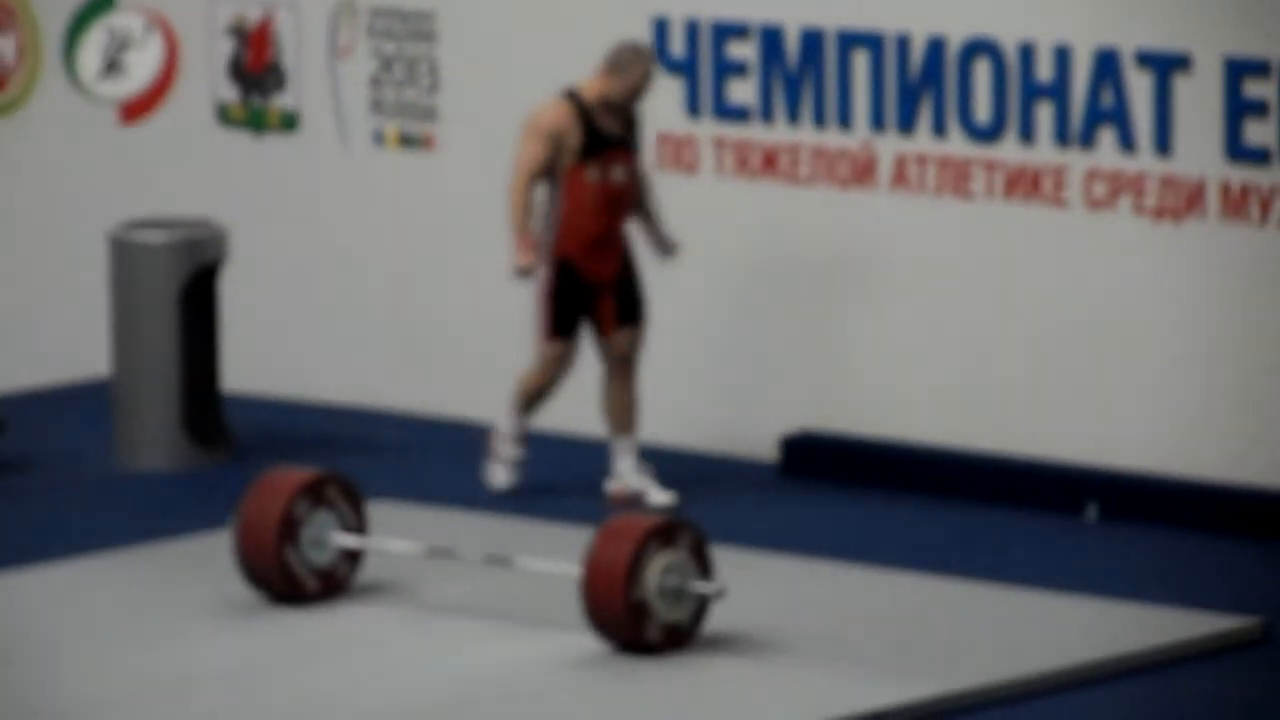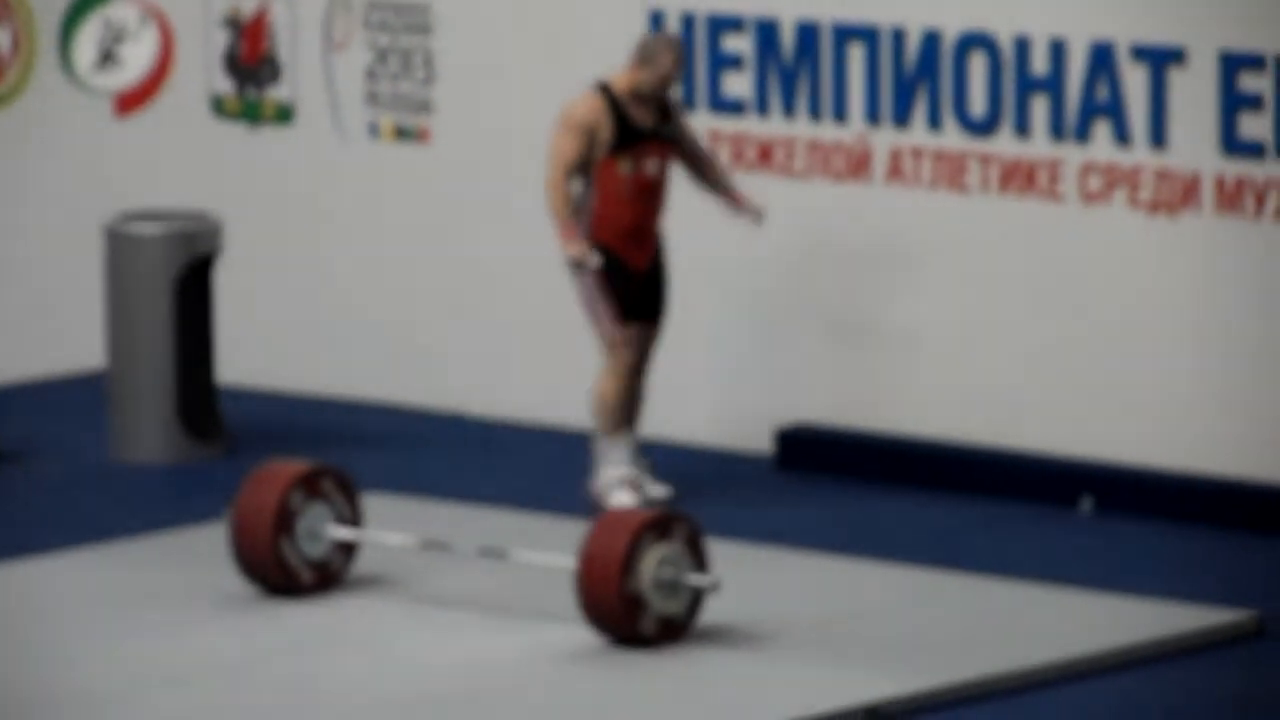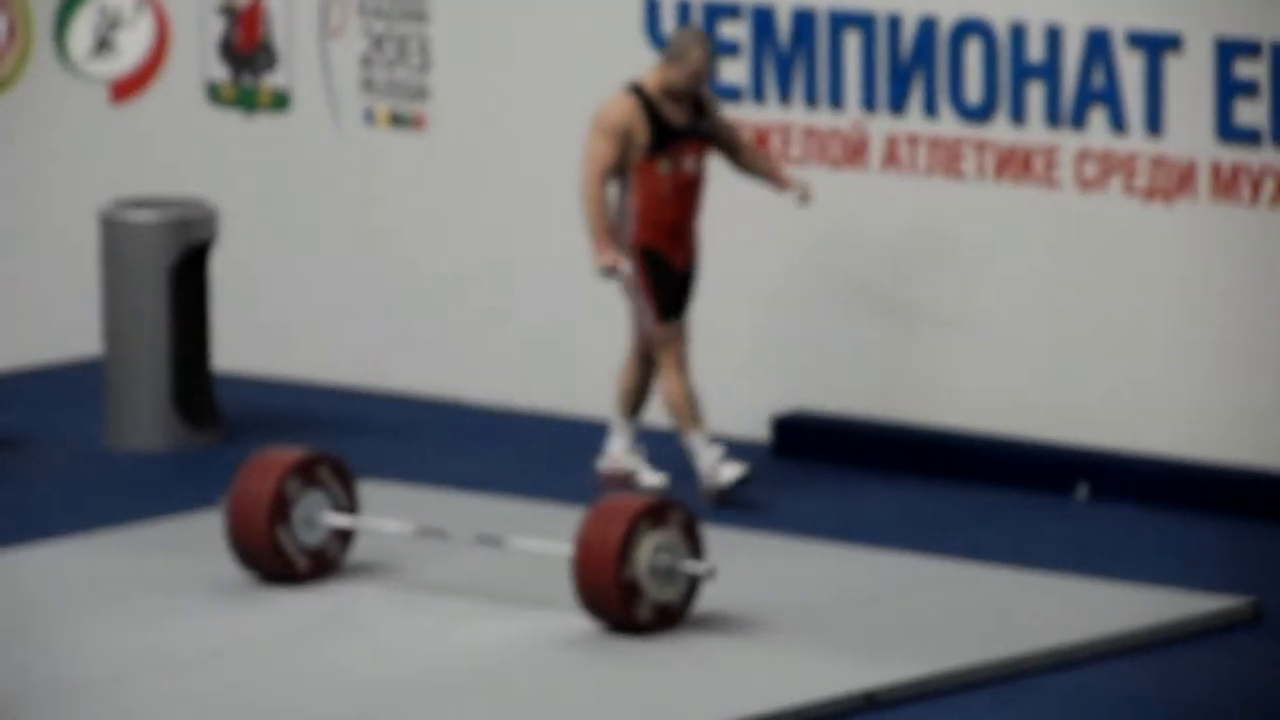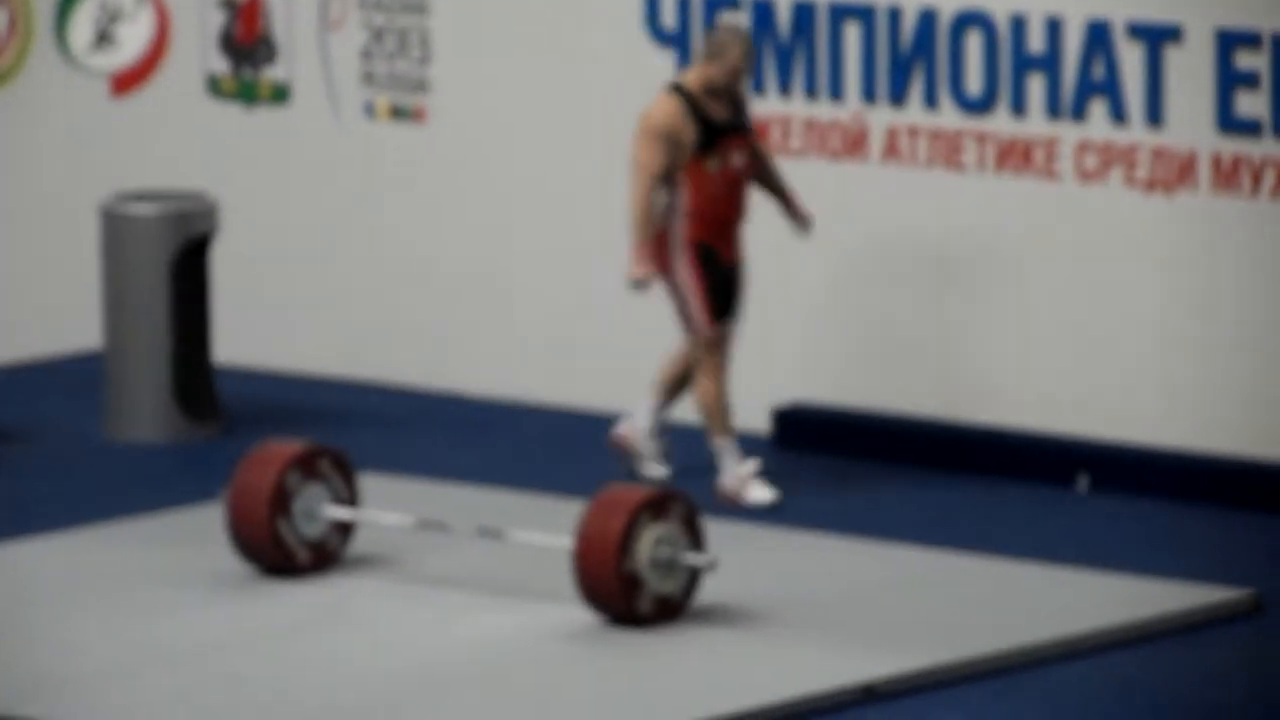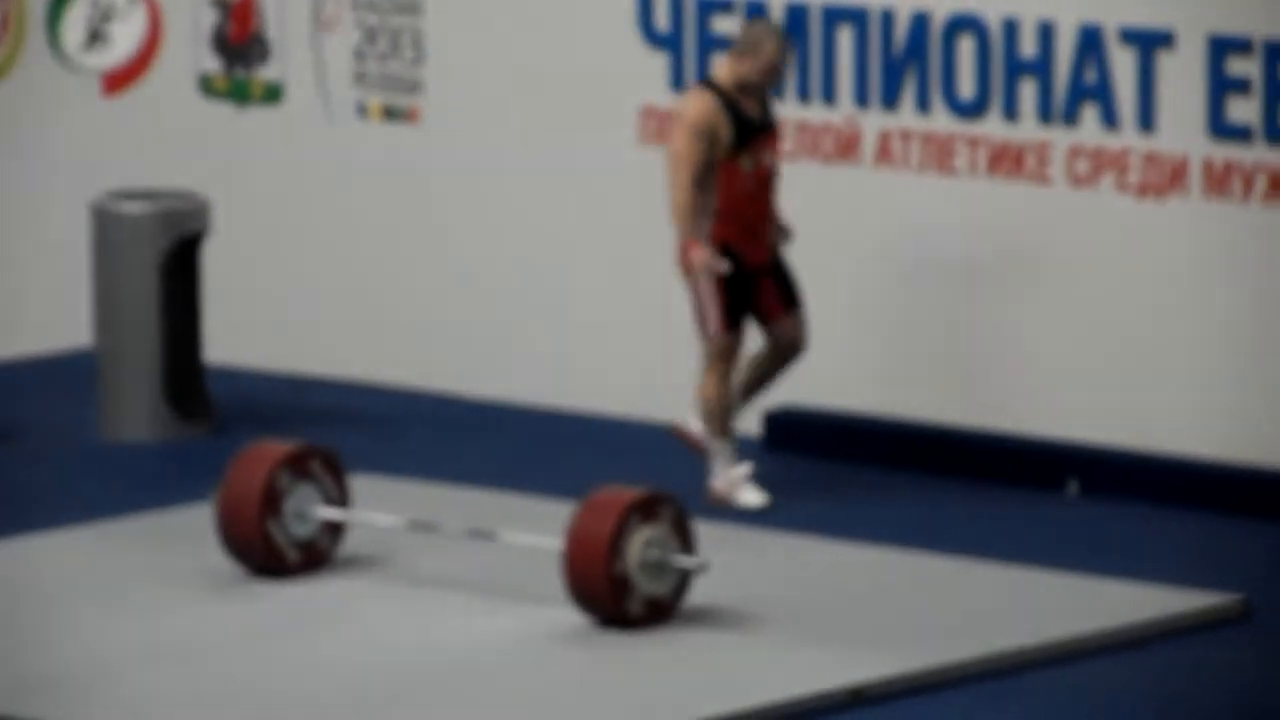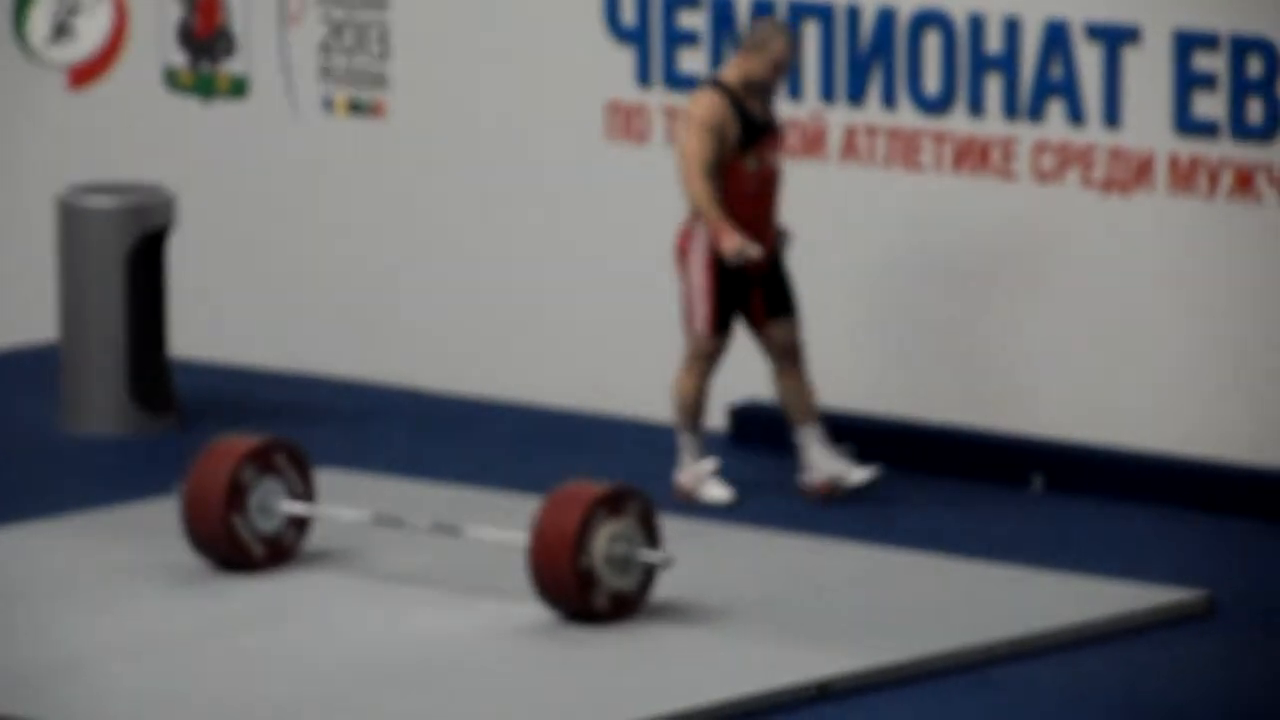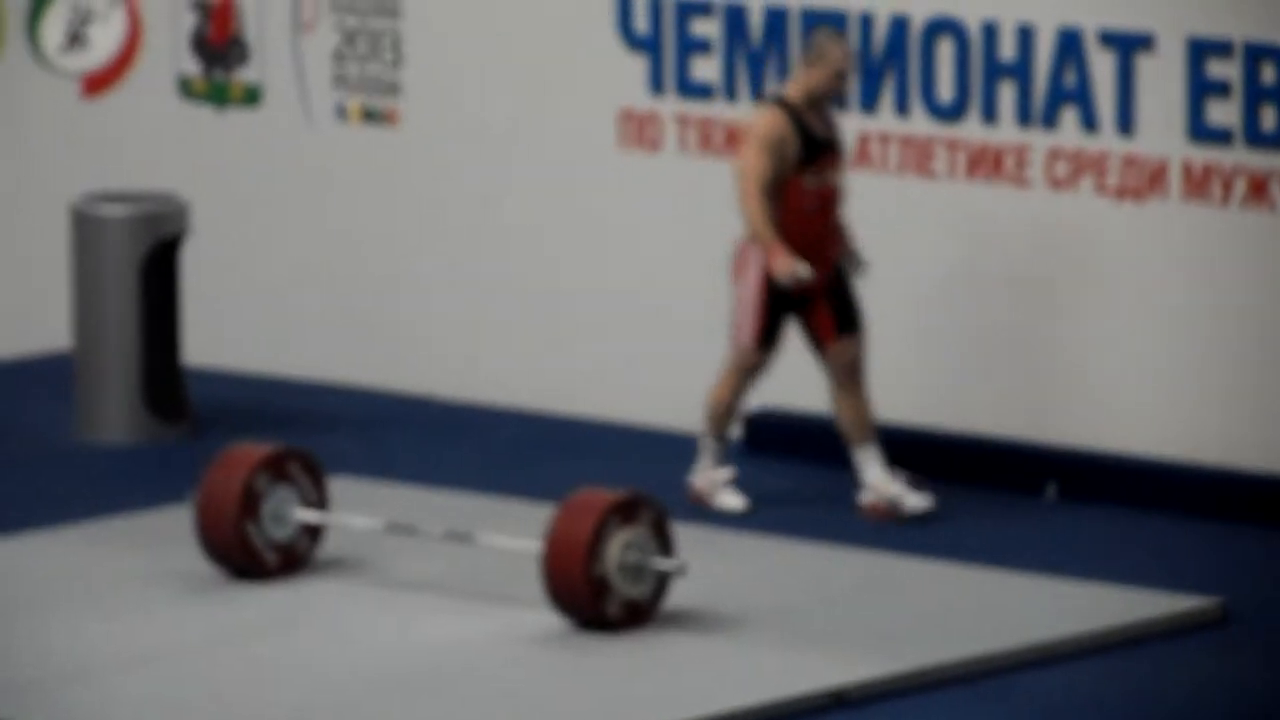
dt=0.2s
person 1, frame 1
left shoulder: (627, 117)
right shoulder: (557, 117)
right elbow: (523, 180)
left wrist: (654, 229)
right wrist: (523, 245)
left hip: (613, 255)
right hip: (564, 256)
left knee: (624, 356)
right knee: (554, 362)
left ankle: (627, 474)
right ankle: (509, 434)
person 1, frame 2
left shoulder: (664, 110)
right shoulder: (589, 110)
left elbow: (696, 157)
right elbow: (558, 176)
left wrist: (736, 199)
right wrist: (570, 237)
left hip: (645, 247)
right hip: (601, 249)
left knee: (638, 354)
right knee: (621, 354)
left ankle: (628, 467)
right ankle: (613, 468)
person 1, frame 3
left shoulder: (699, 105)
right shoulder: (623, 111)
left elbow: (736, 146)
right elbow: (594, 180)
left wrist: (784, 181)
right wrist: (603, 245)
left hip: (681, 244)
right hip: (639, 248)
left knee: (648, 348)
right knee: (672, 353)
left ankle: (618, 452)
right ankle: (708, 462)
person 1, frame 4
left shoulder: (733, 100)
right shoulder: (666, 112)
left elbow: (753, 155)
right elbow: (645, 186)
left wrist: (789, 203)
right wrist: (643, 255)
left hip: (725, 242)
right hip: (687, 246)
left knee: (704, 347)
right knee: (711, 353)
left ankle: (637, 428)
right ankle: (732, 470)
person 1, frame 5
left shoulder: (758, 97)
right shoulder: (701, 108)
right elbow: (683, 182)
left wrist: (773, 219)
right wrist: (694, 246)
left hip: (757, 243)
right hip: (718, 247)
left knee: (790, 340)
right knee: (723, 354)
left ankle: (708, 423)
right ankle: (725, 472)
person 1, frame 6
left shoulder: (759, 99)
right shoulder: (708, 107)
right elbow: (695, 178)
right wrist: (725, 234)
left hip: (757, 245)
right hip: (712, 249)
left knee: (787, 349)
right knee: (703, 354)
left ankle: (819, 464)
right ankle: (690, 467)
person 1, frame 7
left shoulder: (824, 118)
right shoulder: (770, 123)
right elbow: (752, 195)
left wrist: (843, 242)
right wrist: (778, 254)
left hip: (821, 265)
right hip: (770, 265)
left knee: (848, 369)
right knee: (744, 367)
left ankle: (876, 485)
right ankle: (706, 470)
